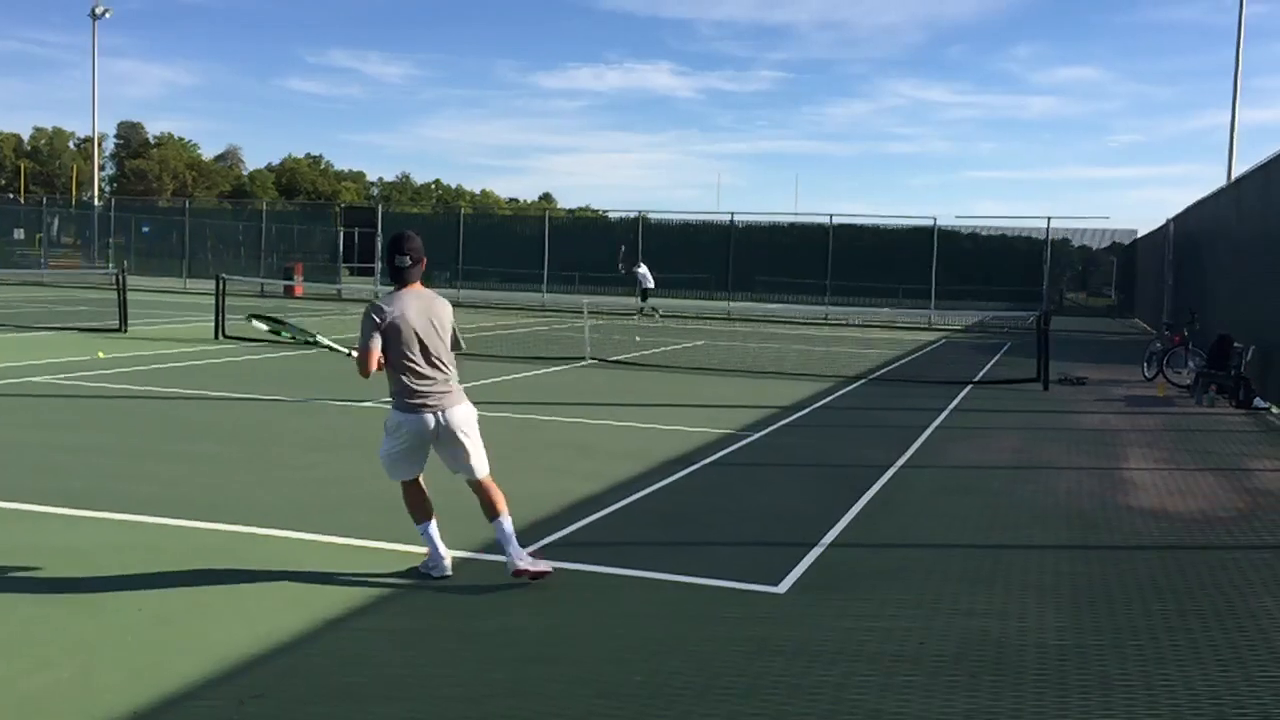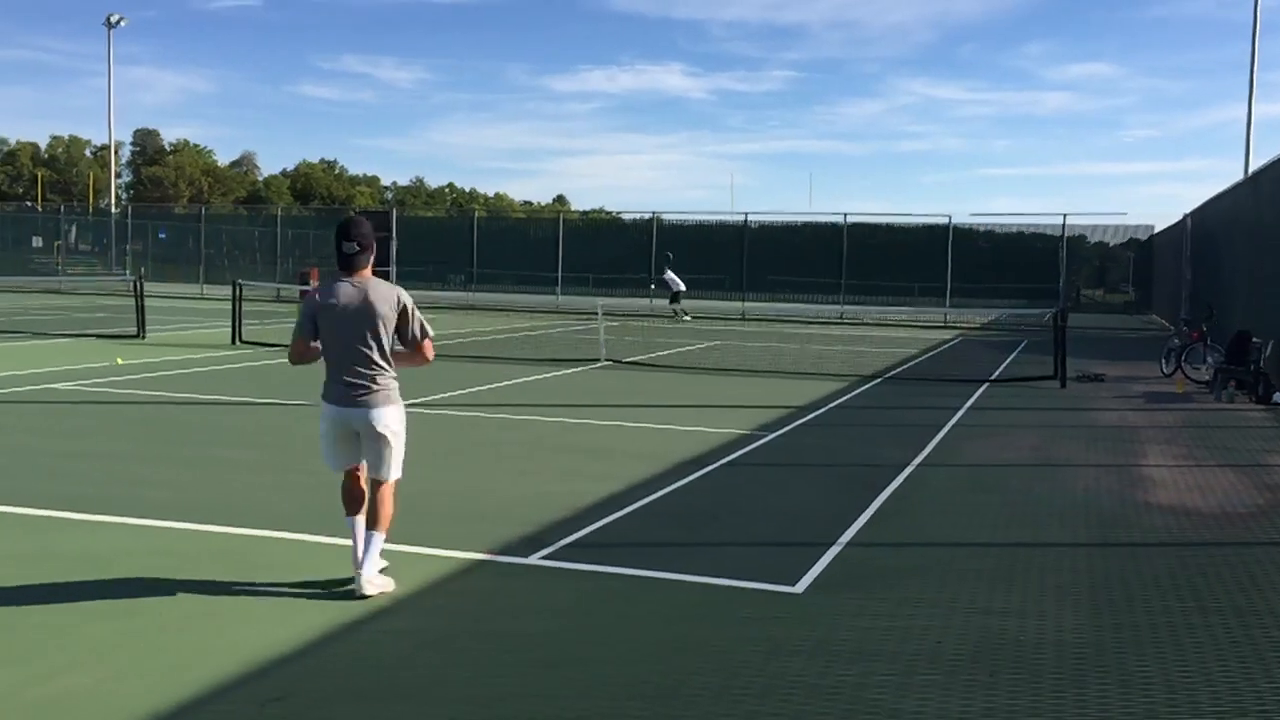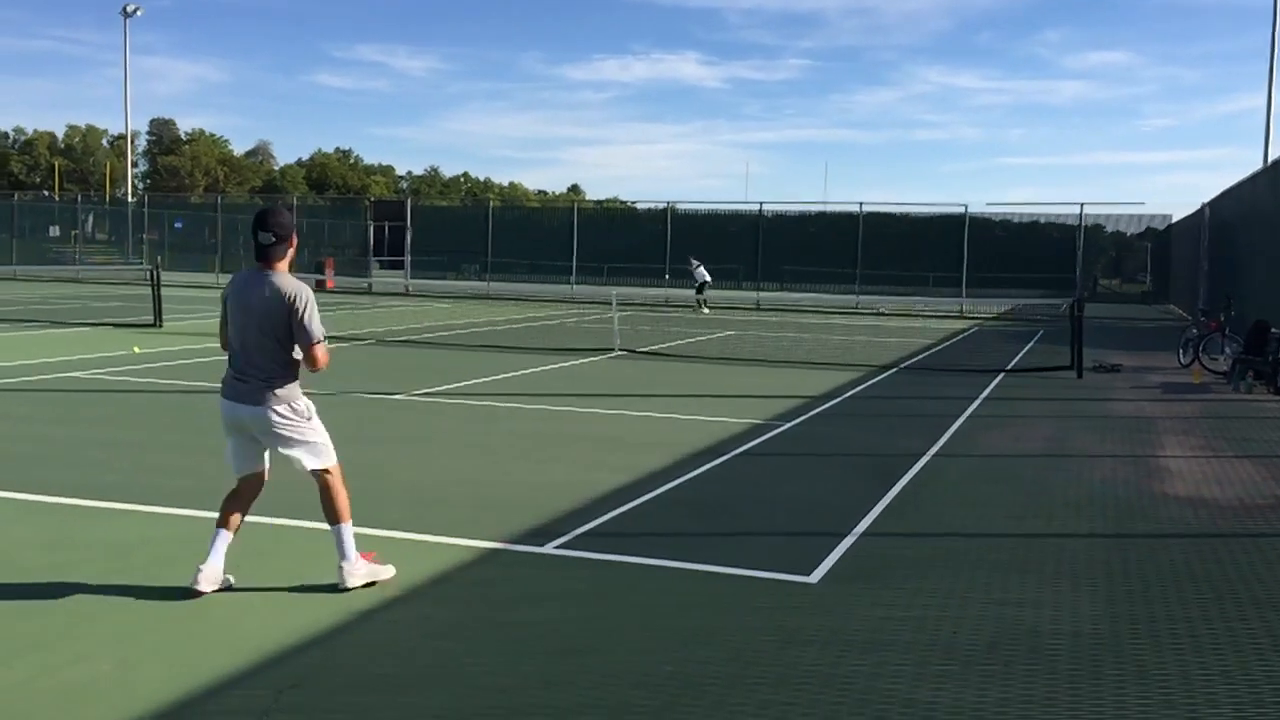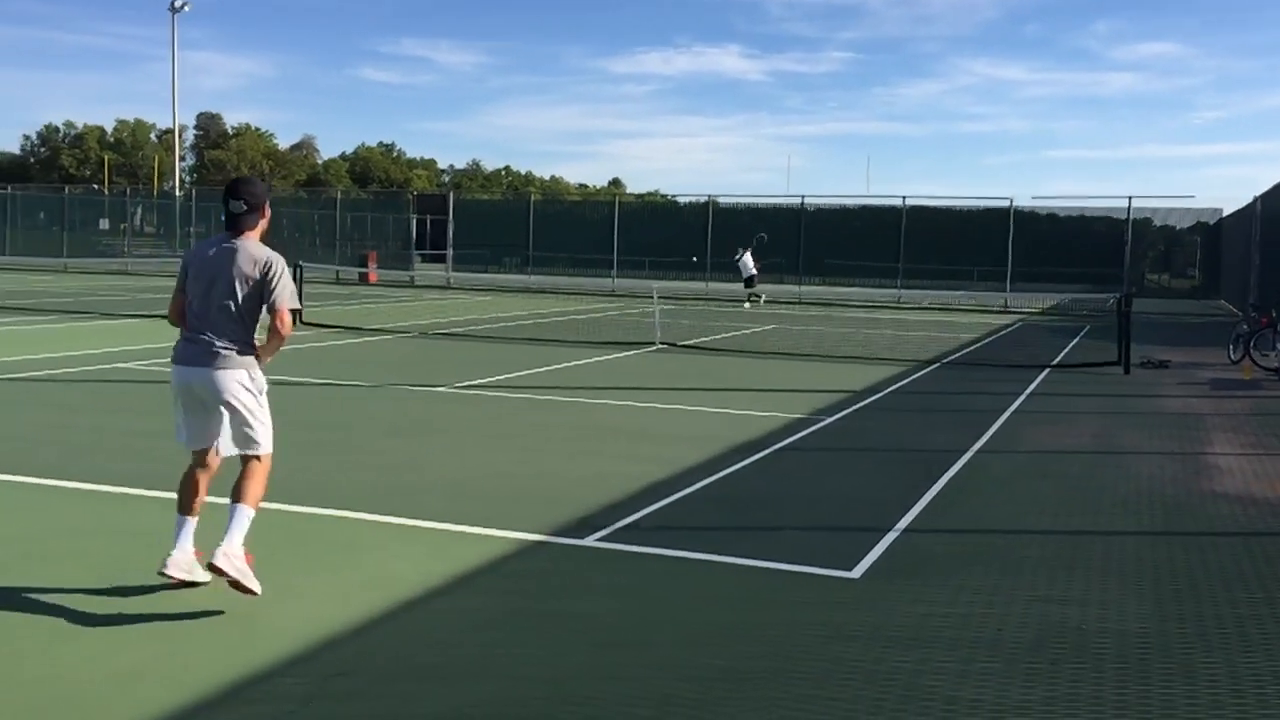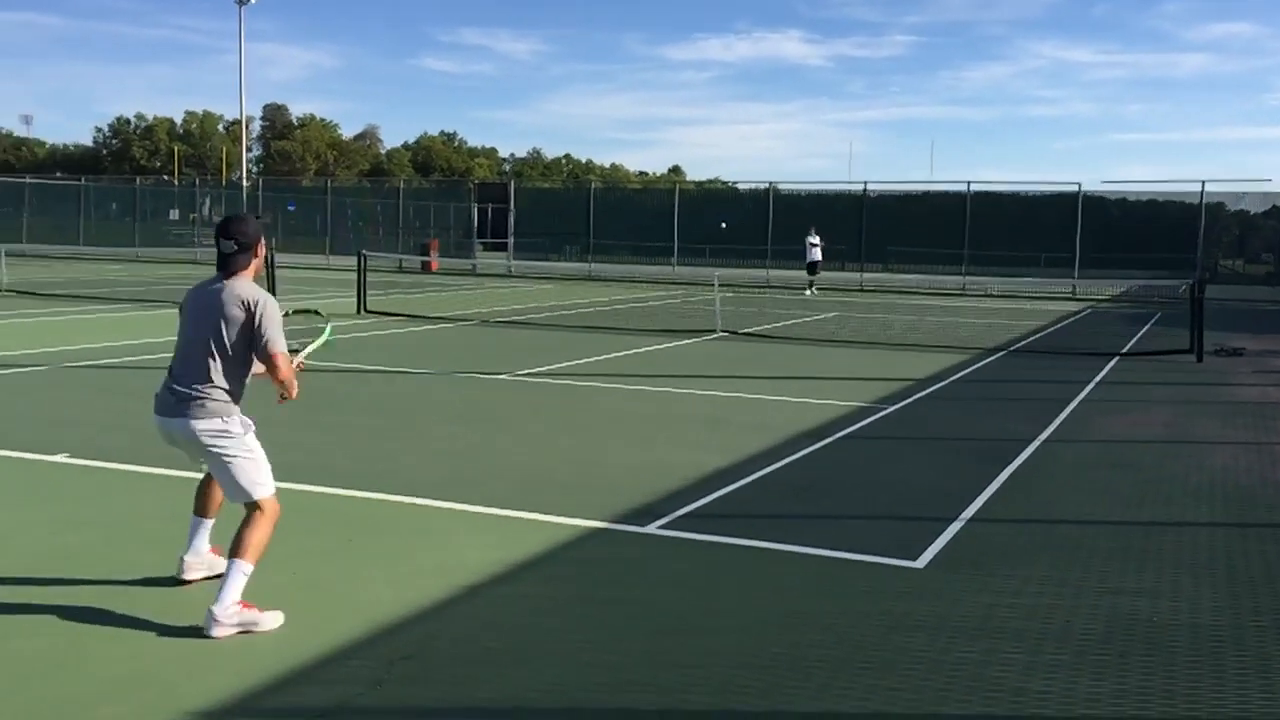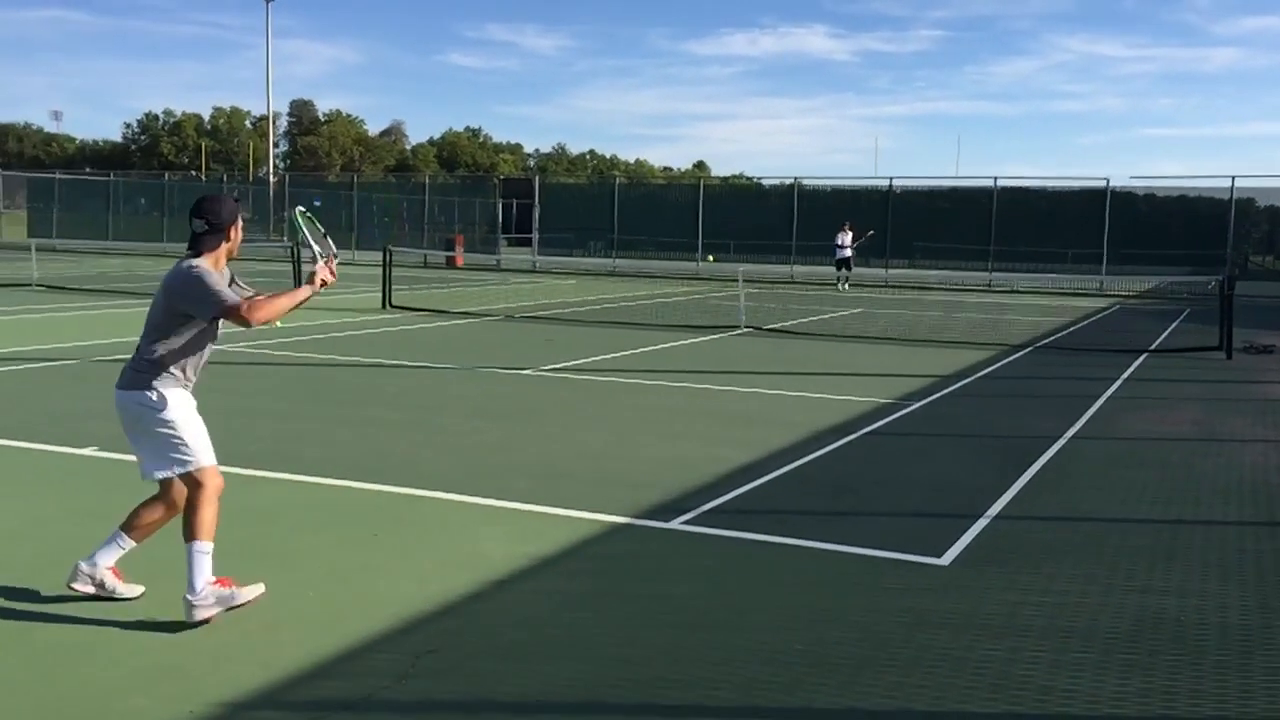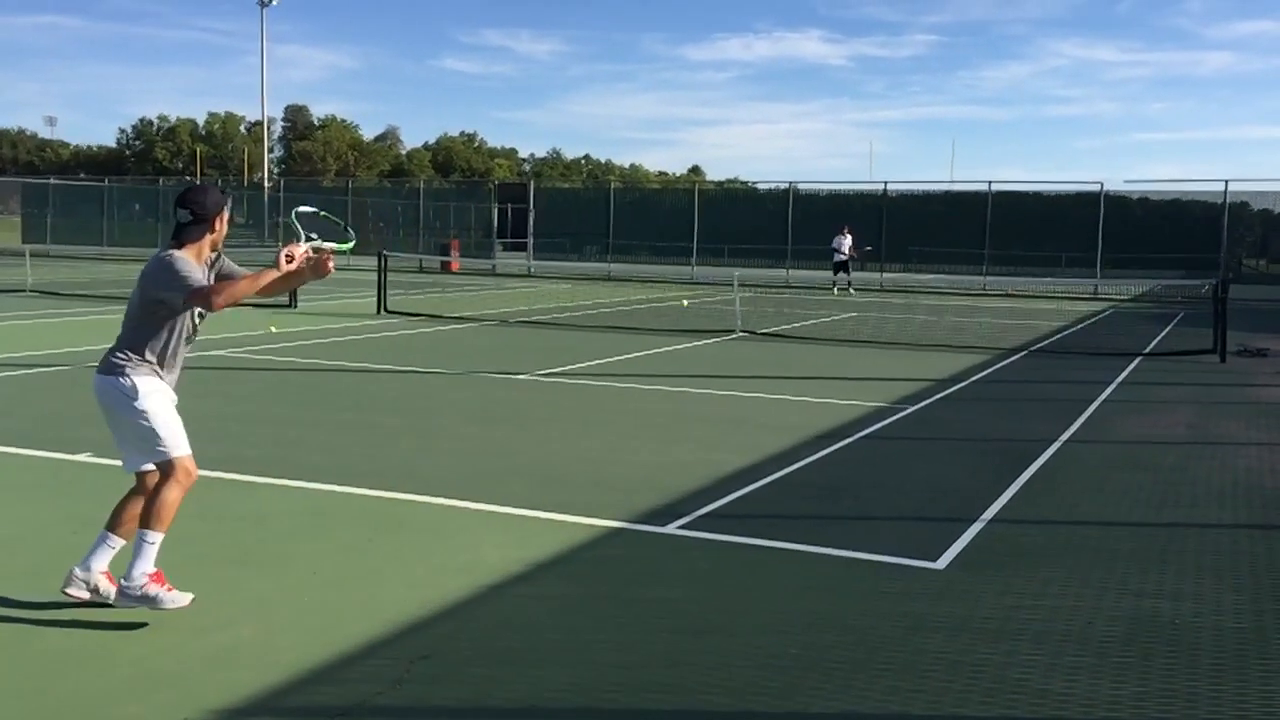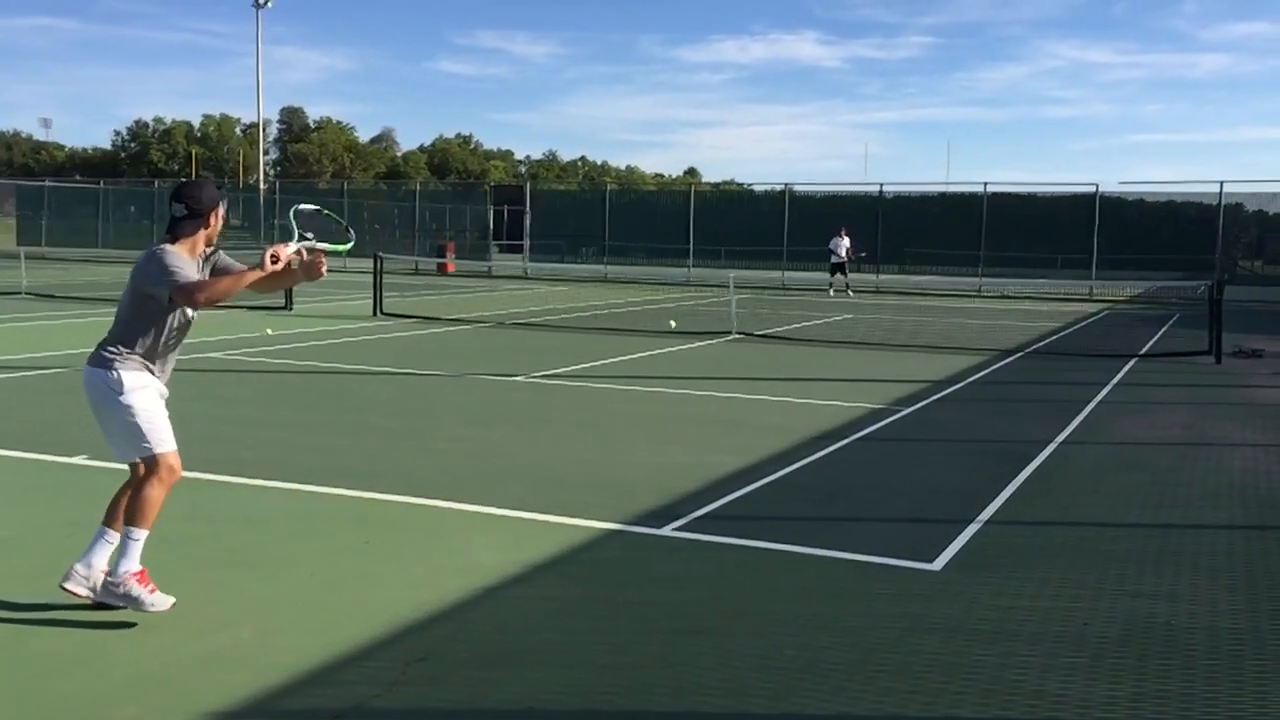
dt=0.3s
person 1, frame 1
left shoulder: (378, 309)
right shoulder: (442, 305)
left elbow: (368, 369)
left wrist: (377, 359)
left hip: (410, 413)
right hip: (450, 406)
left knee: (409, 482)
right knee: (483, 483)
left ankle: (438, 556)
right ankle: (517, 555)
person 1, frame 2
left shoulder: (319, 298)
right shoulder: (395, 296)
left elbow: (296, 356)
right elbow: (425, 353)
left hip: (338, 406)
right hip: (382, 405)
left knee: (352, 474)
right knee: (384, 484)
left ankle: (364, 559)
right ankle: (368, 573)
person 1, frame 3
left shoulder: (234, 285)
right shoulder: (297, 292)
right elbow: (317, 361)
right wrist: (300, 357)
left hip: (234, 401)
right hip: (275, 402)
left knee: (249, 481)
right knee: (329, 473)
left ankle: (210, 569)
right ankle: (351, 564)
person 1, frame 4
left shoulder: (196, 254)
right shoulder: (269, 261)
left elbow: (176, 314)
right elbow: (282, 326)
right wrist: (264, 354)
left hip: (186, 367)
right hip: (232, 371)
left knee: (202, 460)
right knee: (258, 460)
left ankle: (179, 555)
right ankle: (230, 549)
person 1, frame 5
left shoulder: (196, 295)
right shoulder: (258, 301)
right elbow: (278, 372)
left wrist: (269, 366)
right wrist: (290, 386)
left hip: (170, 413)
right hip: (208, 416)
left knee: (225, 472)
right knee: (264, 508)
left ankle: (196, 556)
right ankle: (227, 610)
person 1, frame 6
left shoulder: (217, 274)
right shoulder: (195, 276)
left elbow: (257, 303)
right elbow: (250, 315)
left wrist: (308, 286)
right wrist: (308, 288)
left hip: (147, 393)
right hip: (154, 393)
left knee: (174, 496)
right knee: (207, 482)
left ankle: (96, 568)
right ankle: (202, 590)
person 1, frame 7
left shoulder: (210, 263)
right shoulder: (170, 265)
left elbow: (261, 287)
right elbow: (214, 300)
left wrist: (307, 272)
right wrist: (276, 269)
left hip: (142, 384)
right hip: (130, 381)
left knee: (151, 484)
right knee: (180, 471)
left ankle: (88, 574)
right ankle: (139, 579)
person 1, frame 8
left shoulder: (205, 256)
right shoulder: (162, 259)
left elbow: (256, 283)
right elbow: (197, 296)
left wrist: (300, 273)
right wrist: (259, 269)
left hip: (140, 379)
right hip: (119, 375)
left knee: (146, 475)
right knee: (165, 468)
left ankle: (89, 570)
right ankle: (123, 576)
